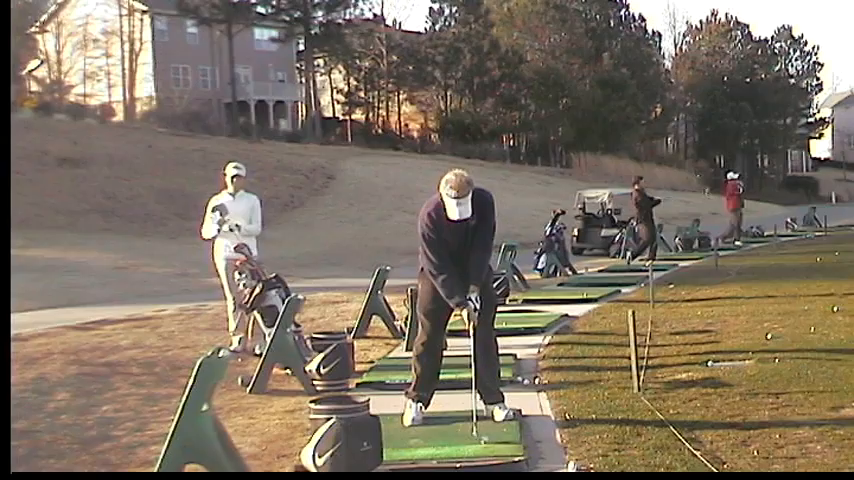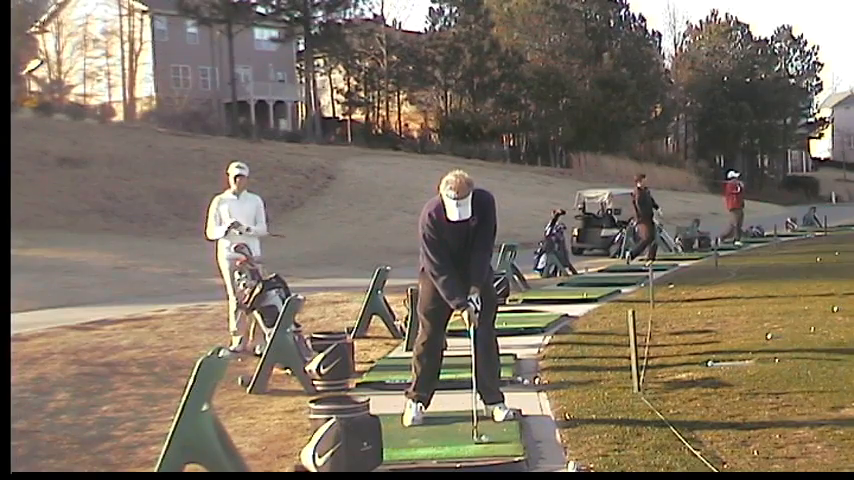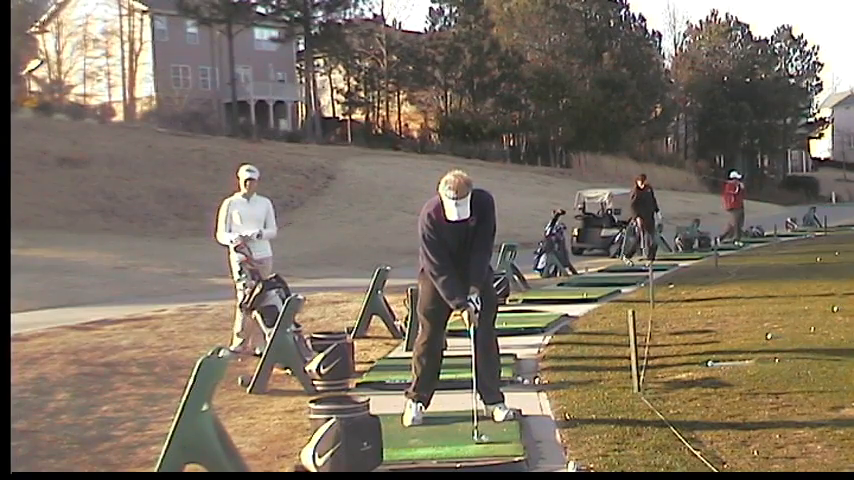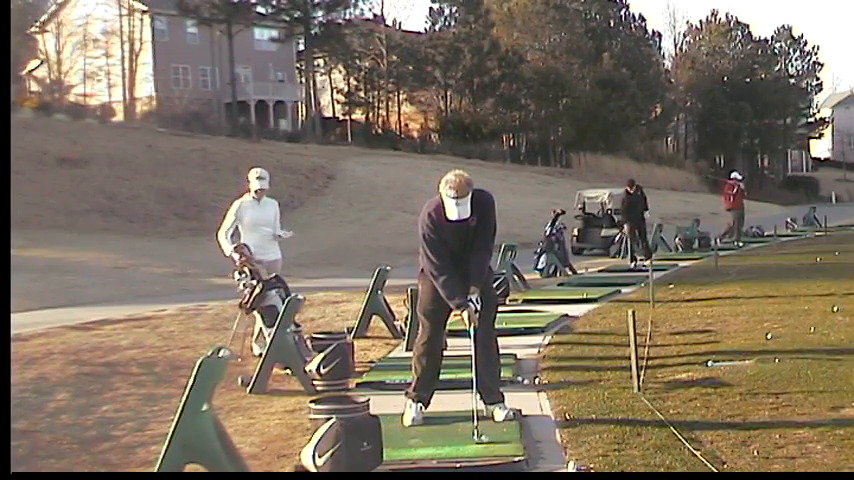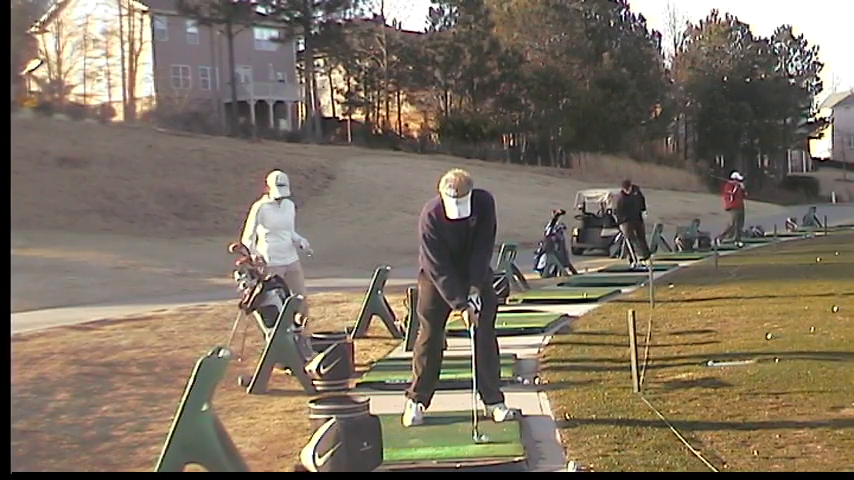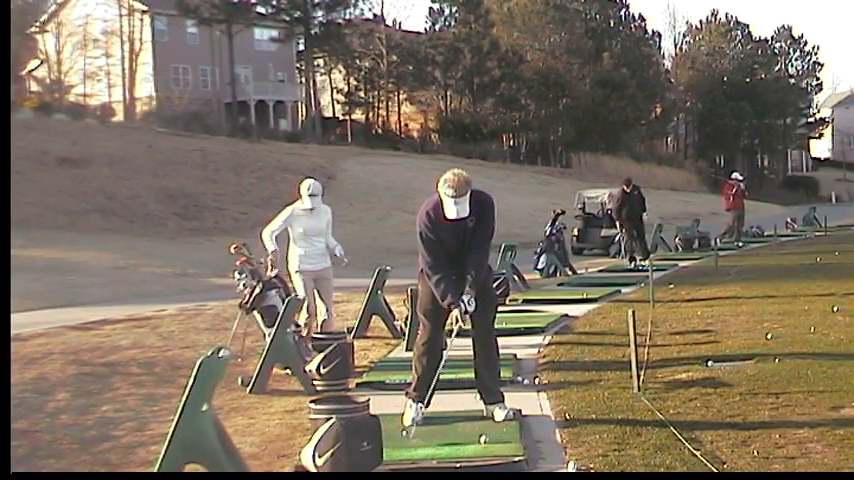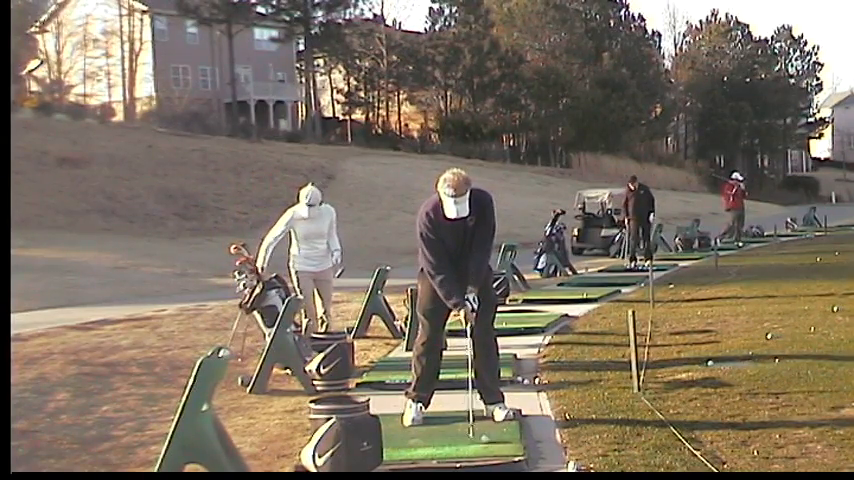
dt=0.7s
person 1, frame 1
left shoulder: (484, 201)
right shoulder: (429, 214)
left elbow: (482, 248)
right elbow: (436, 266)
left wrist: (473, 289)
right wrist: (459, 303)
left hip: (476, 272)
right hip: (437, 276)
left knee: (484, 335)
right knee: (429, 336)
left ankle: (493, 400)
right ankle: (416, 400)
person 1, frame 2
left shoulder: (485, 202)
right shoulder: (430, 215)
left elbow: (483, 248)
right elbow: (437, 267)
left wrist: (475, 290)
right wrist: (460, 304)
left hip: (477, 273)
right hip: (438, 276)
left knee: (485, 335)
right knee: (429, 336)
left ankle: (493, 399)
right ankle: (416, 399)
person 1, frame 3
left shoulder: (484, 202)
right shoulder: (429, 215)
left elbow: (483, 248)
right elbow: (437, 267)
left wrist: (474, 290)
right wrist: (459, 304)
left hip: (477, 273)
right hip: (437, 277)
left knee: (485, 335)
right knee: (429, 336)
left ankle: (493, 399)
right ankle: (416, 399)
person 1, frame 4
left shoulder: (485, 202)
right shoulder: (430, 215)
left elbow: (483, 249)
right elbow: (437, 267)
left wrist: (474, 290)
right wrist: (459, 304)
left hip: (477, 273)
right hip: (437, 277)
left knee: (485, 335)
right knee: (429, 335)
left ankle: (493, 399)
right ankle: (416, 400)
person 1, frame 5
left shoulder: (484, 202)
right shoulder: (430, 215)
left elbow: (483, 249)
right elbow: (437, 267)
left wrist: (474, 291)
right wrist: (460, 304)
left hip: (476, 274)
right hip: (437, 277)
left knee: (485, 335)
right knee: (429, 335)
left ankle: (493, 400)
right ankle: (416, 400)
person 1, frame 6
left shoulder: (484, 203)
right shoulder: (428, 214)
left elbow: (480, 250)
right elbow: (433, 265)
left wrist: (469, 291)
right wrist: (451, 302)
left hip: (475, 274)
right hip: (436, 276)
left knee: (485, 334)
right knee: (429, 334)
left ankle: (493, 400)
right ankle: (416, 400)
person 1, frame 7
left shoulder: (483, 202)
right shoulder: (428, 214)
left elbow: (482, 249)
right elbow: (435, 266)
left wrist: (472, 290)
right wrist: (457, 303)
left hip: (476, 274)
right hip: (437, 277)
left knee: (484, 334)
right knee: (429, 335)
left ankle: (493, 400)
right ankle: (416, 400)
person 2, frame 1
left shoulder: (252, 200)
right shoulder: (216, 201)
left elbow: (257, 228)
right elbow: (206, 233)
left wrist: (234, 225)
right wrist: (219, 224)
left hip: (248, 255)
right hip: (225, 255)
right knee: (232, 298)
right ankle: (238, 340)
person 2, frame 2
left shoulder: (255, 201)
right shoulder: (219, 201)
left elbow: (262, 229)
right elbow: (210, 233)
left wrist: (245, 229)
right wrist: (226, 228)
left hip: (252, 255)
right hip: (228, 255)
right knee: (235, 298)
right ankle: (238, 340)
person 2, frame 3
left shoulder: (265, 203)
right shoulder: (229, 203)
left elbow: (273, 231)
right elbow: (220, 234)
left wrist: (256, 233)
right wrist: (234, 239)
left hip: (263, 257)
right hip: (241, 258)
right knee: (244, 300)
left ankle: (259, 343)
right ankle: (240, 342)
person 2, frame 4
left shoulder: (273, 205)
right shoulder: (240, 205)
left elbow: (276, 231)
right elbow: (223, 234)
left wrist: (281, 234)
right wrist: (232, 253)
left hip: (273, 259)
right hip: (251, 261)
person 2, frame 5
left shoulder: (289, 205)
right shoulder: (259, 208)
right elbow: (247, 238)
left wrist: (302, 243)
right wrist: (257, 255)
left hip: (292, 261)
right hip: (270, 264)
left knee: (302, 302)
person 2, frame 6
left shoulder: (326, 211)
right shoulder: (291, 212)
right elbow: (267, 233)
left wrist: (337, 249)
right wrist: (273, 251)
left hip: (323, 267)
right hip: (301, 268)
left knee: (327, 310)
right knee: (309, 311)
person 2, frame 7
left shoulder: (329, 212)
right shoulder: (292, 215)
right elbow: (272, 239)
left wrist: (336, 253)
right wrist: (261, 265)
left hip: (324, 267)
right hip: (301, 268)
left knee: (325, 311)
right knee: (309, 313)
